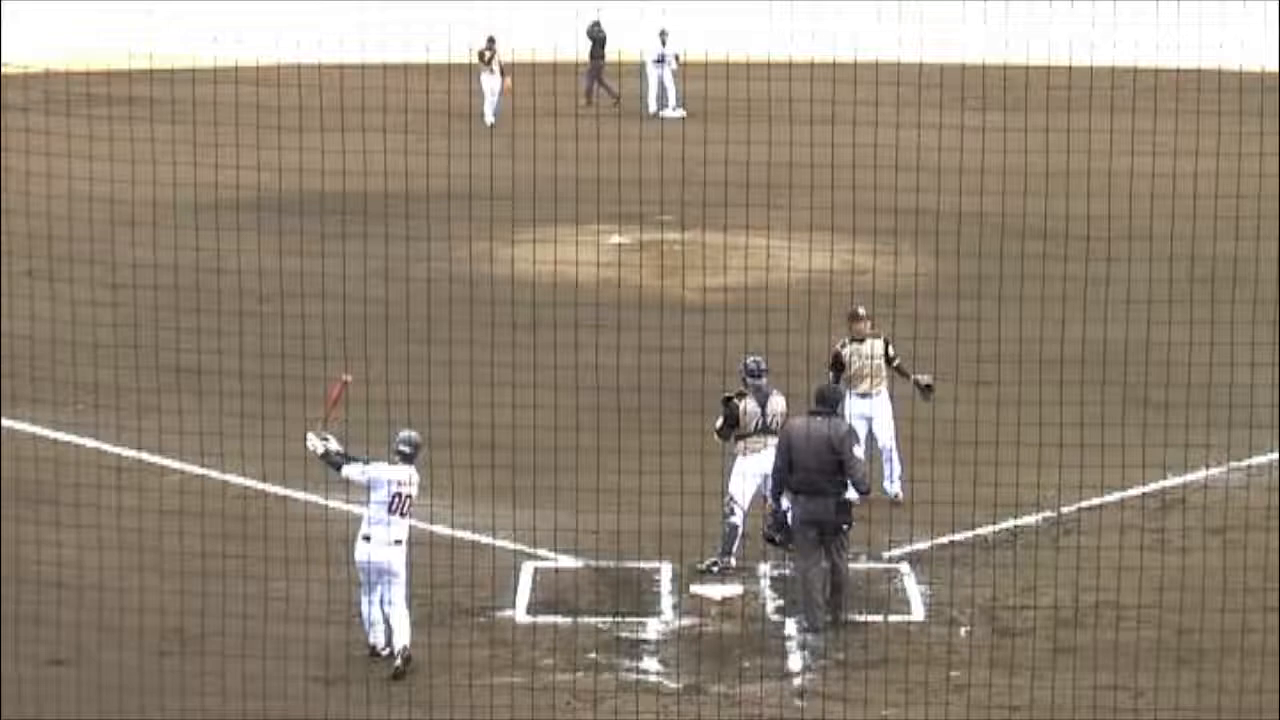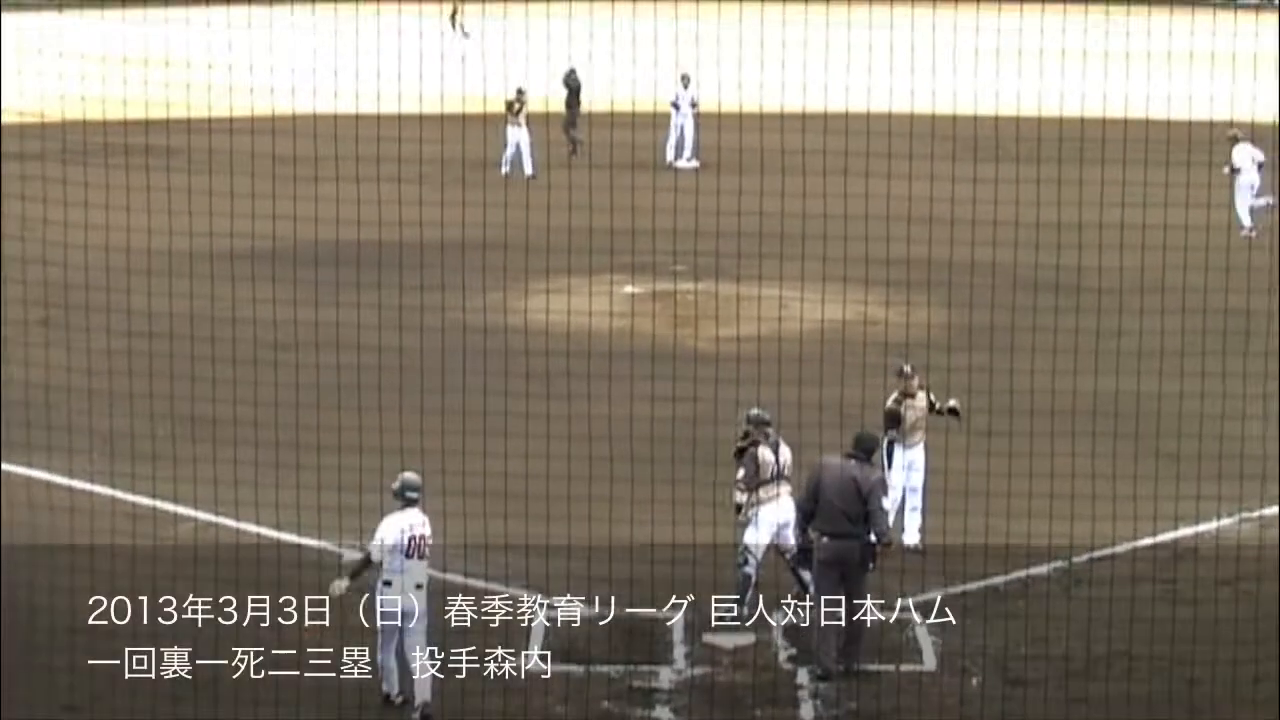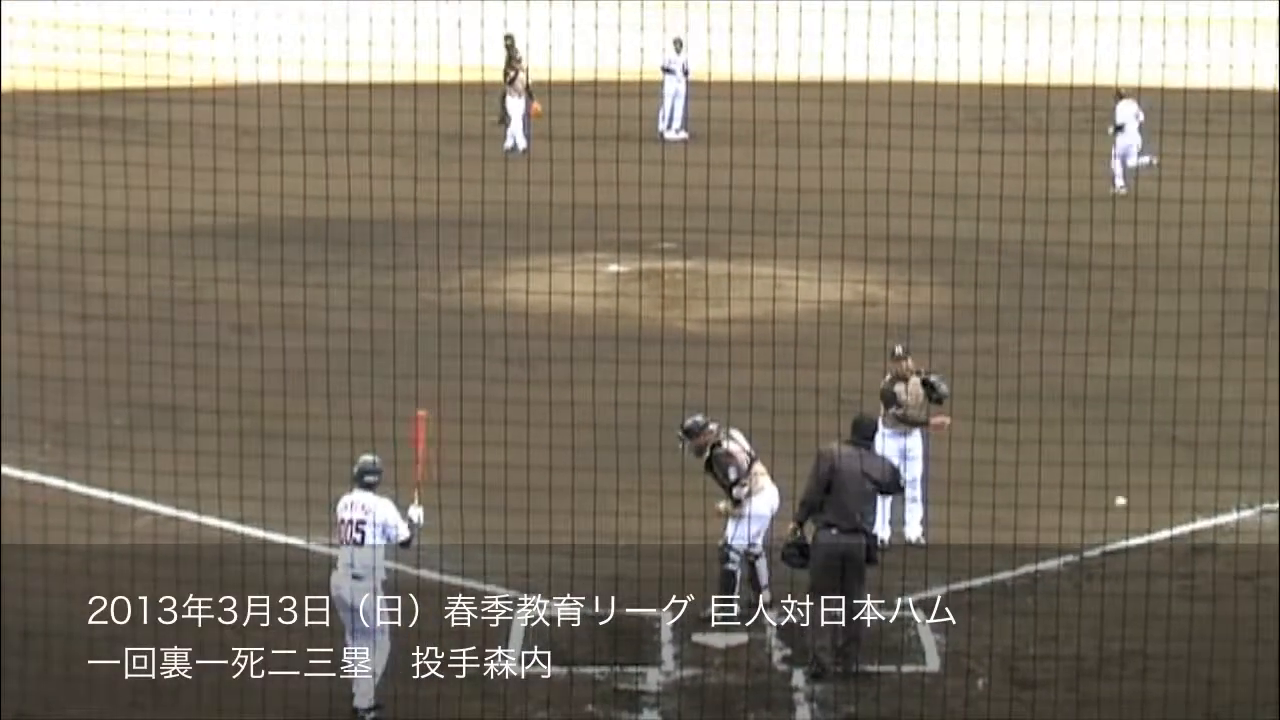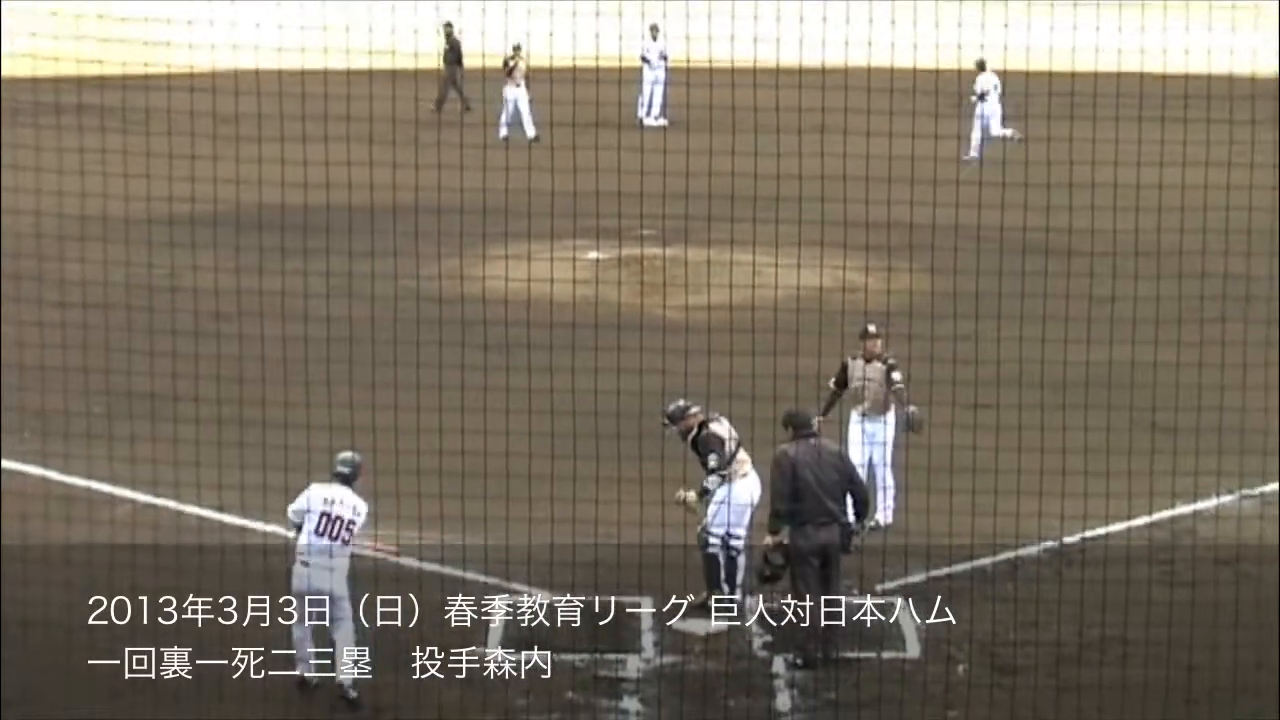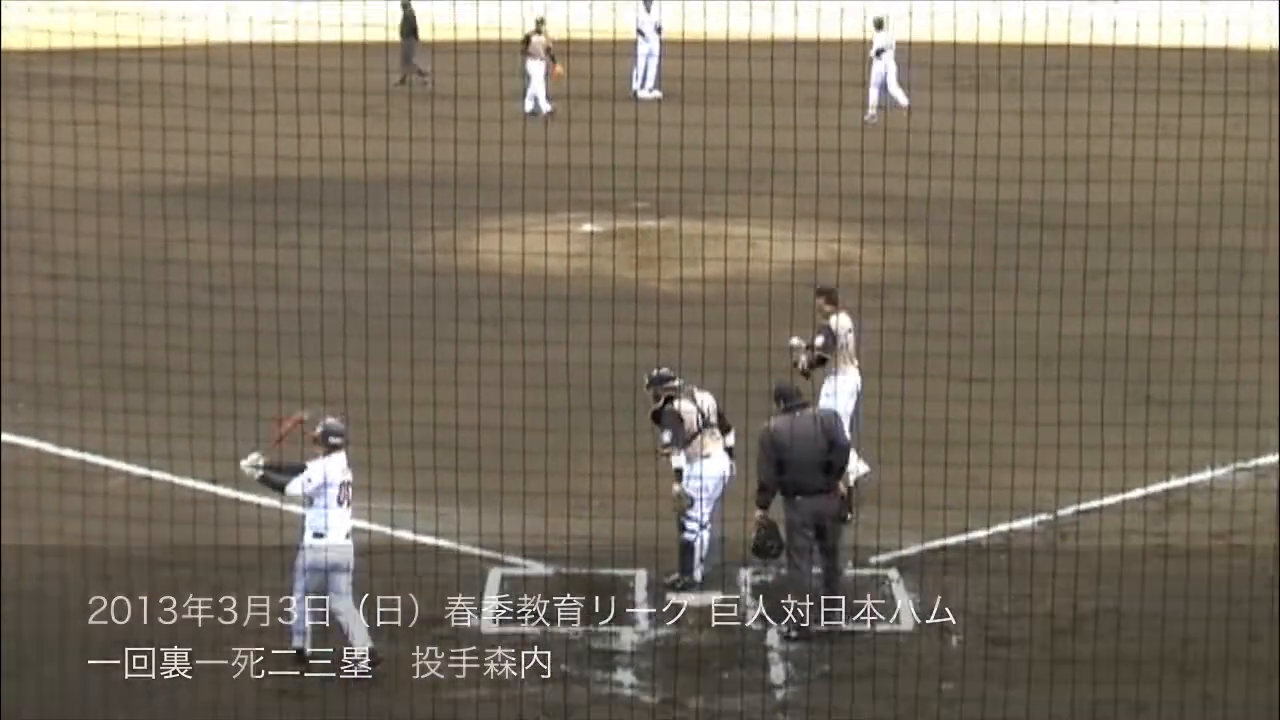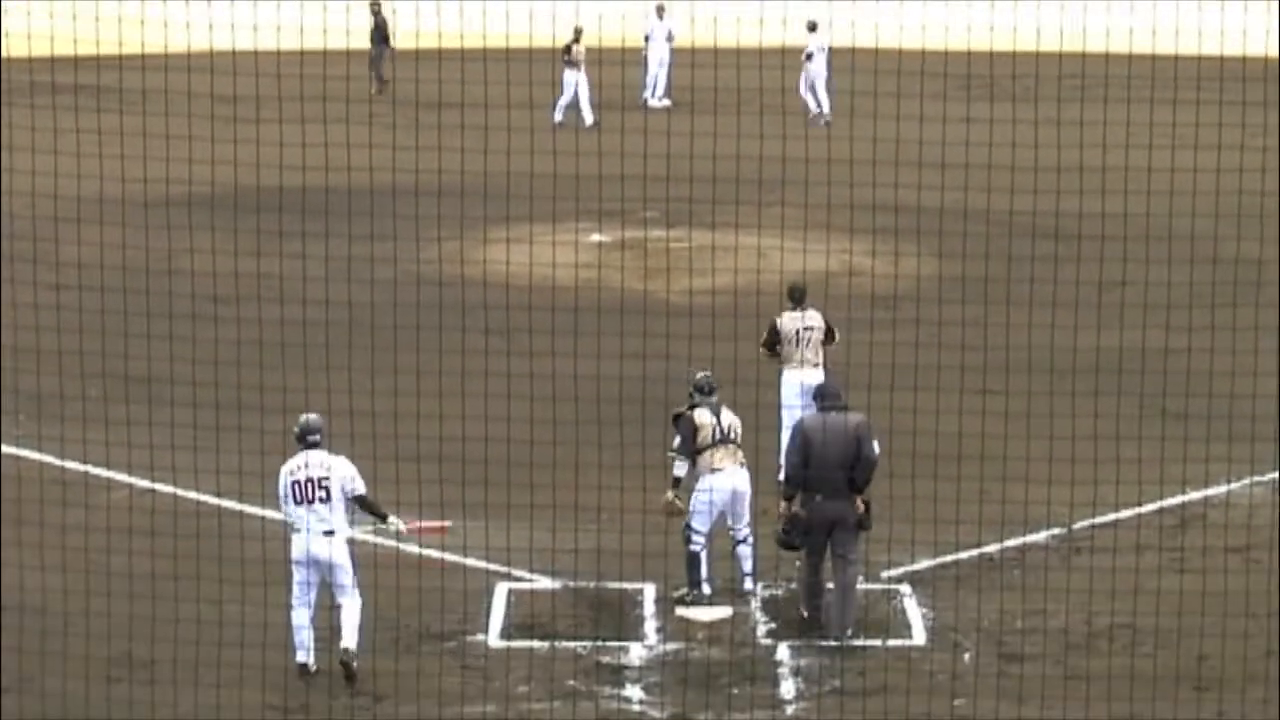
dt=0.7s
person 1, frame 1
left shoulder: (384, 471)
right shoulder: (413, 475)
left elbow: (348, 471)
left wrist: (322, 451)
right wrist: (340, 451)
left hip: (369, 547)
right hip: (396, 549)
left knee: (370, 596)
right knee: (396, 603)
left ankle: (378, 644)
right ankle: (401, 648)
person 1, frame 2
left shoulder: (394, 521)
right shoulder: (423, 520)
left elbow: (374, 555)
left wrist: (347, 579)
left hip: (391, 592)
right hip: (417, 594)
left knee: (387, 645)
right knee: (417, 649)
left ankle: (391, 692)
right ankle: (422, 700)
person 1, frame 3
left shoulder: (343, 502)
right shoulder: (382, 505)
right elbow: (404, 540)
left wrist: (406, 520)
right wrist: (413, 519)
left hip: (341, 580)
right hip: (364, 584)
left knee: (355, 640)
right knee: (377, 645)
left ankle: (363, 696)
person 1, frame 4
left shoulder: (315, 491)
right shoulder: (360, 507)
left elbow: (294, 518)
left hip: (304, 572)
right hip: (335, 576)
left knee: (302, 623)
right knee: (343, 630)
left ankle: (306, 675)
right ankle: (346, 683)
person 1, frame 5
left shoulder: (324, 465)
right shoulder: (340, 460)
left elbow: (294, 489)
right elbow: (299, 470)
left wrist: (259, 474)
right wrist: (263, 463)
left hip: (316, 544)
right hip: (342, 545)
left knee: (301, 598)
right knee: (342, 602)
left ankle: (301, 649)
right ankle: (365, 650)
person 1, frame 6
left shoulder: (287, 469)
right shoulder: (339, 463)
left elbow: (288, 513)
right elbow: (361, 500)
right wrist: (387, 519)
left hip: (301, 542)
right hip: (333, 541)
left knee: (301, 604)
right knee: (349, 599)
left ankle: (304, 661)
right ankle: (348, 650)
person 2, frame 1
left shoulder: (792, 427)
right shoulder: (842, 429)
left elbow: (780, 468)
right elbow: (853, 466)
left wrist: (775, 497)
right wrist: (863, 489)
left hip: (802, 503)
right hip: (834, 505)
left knee: (808, 563)
right knee: (837, 561)
left ankle: (814, 620)
right ankle: (836, 613)
person 2, frame 2
left shoulder: (824, 466)
right shoulder: (873, 477)
left elbow: (806, 503)
right elbow: (877, 513)
left wrist: (803, 528)
right wrist: (883, 539)
left hip: (826, 545)
right hip: (857, 547)
left knee: (826, 606)
right knee: (855, 605)
left ankle: (825, 665)
right ankle: (850, 660)
person 2, frame 3
left shoulder: (830, 454)
right shoulder: (882, 466)
left elbow: (813, 493)
right elbow: (895, 488)
left wrist: (799, 520)
left hip: (828, 537)
right hip: (858, 540)
left knee: (822, 599)
right knee: (853, 601)
left ankle: (821, 662)
right ankle: (847, 660)
person 2, frame 4
left shoulder: (785, 454)
right shoulder: (836, 452)
left elbow: (780, 498)
right elbow: (859, 489)
left wrist: (774, 532)
right wrist: (859, 519)
left hip: (804, 533)
right hip: (834, 531)
left knee: (807, 594)
right knee: (831, 591)
left ankle: (810, 652)
right ankle: (827, 646)
person 2, frame 5
left shoulder: (772, 428)
right shoulder: (827, 416)
left elbow: (768, 474)
right elbow: (843, 447)
left wrist: (763, 506)
right wrist: (835, 479)
left hip: (797, 502)
right hip: (828, 498)
left knee: (799, 562)
right knee: (831, 556)
left ankle: (802, 623)
person 2, frame 6
left shoulder: (805, 424)
right shoulder: (860, 422)
left elbow: (794, 466)
right elbow: (869, 460)
left wrist: (788, 498)
right wrist: (857, 491)
left hip: (814, 502)
right hip: (847, 504)
left knee: (813, 559)
right knee: (845, 564)
left ankle: (811, 613)
right ankle: (842, 626)
person 3, frame 1
left shoulder: (738, 402)
right shoulder: (779, 398)
left elbow: (722, 433)
right elbow: (783, 429)
left wrist: (728, 415)
left hip: (749, 460)
right hip: (773, 456)
left knee: (734, 508)
left ankle: (725, 558)
person 3, frame 2
left shoulder: (753, 452)
right shoulder: (782, 446)
left elbow: (743, 483)
left wrist: (740, 511)
left hip: (764, 510)
right hip: (786, 505)
left knee: (748, 559)
right knee: (792, 551)
left ankle: (741, 609)
right ankle: (810, 589)
person 3, frame 3
left shoulder: (720, 453)
right shoulder: (729, 433)
left elbow: (740, 483)
right elbow: (752, 458)
left wrist: (732, 506)
left hip: (753, 502)
right hip: (768, 493)
left knee: (730, 552)
right knee: (753, 548)
left ankle: (726, 607)
right ankle: (762, 596)
person 3, frame 4
left shoulder: (706, 435)
right shoulder: (714, 422)
left elbow: (718, 471)
left wrist: (698, 495)
left hip: (734, 489)
right hip: (749, 483)
left knee: (709, 536)
right knee: (735, 542)
left ankle: (717, 592)
right ankle: (733, 593)
person 3, frame 5
left shoulder: (670, 410)
right shoulder: (704, 396)
left elbow: (674, 447)
right elbow: (727, 429)
left wrist: (677, 481)
right wrist: (730, 457)
left hip: (699, 467)
right hip: (720, 462)
left knee: (689, 522)
right knee: (703, 519)
left ankle: (689, 576)
right ankle: (697, 566)
person 3, frame 6
left shoulder: (691, 417)
right shoulder: (731, 416)
left elbow: (682, 454)
left wrist: (674, 488)
left hip: (712, 480)
right hip: (739, 476)
left knee: (695, 535)
right knee: (742, 531)
left ankle: (699, 590)
right ankle: (748, 582)
person 4, frame 1
left shoulder: (881, 340)
right shoulder: (842, 349)
left elbow: (895, 362)
right elbow: (833, 380)
left wrist: (914, 378)
left hip: (880, 399)
right hip: (855, 401)
left knee: (888, 444)
right knee: (854, 447)
left ankle: (893, 485)
person 4, frame 2
left shoulder: (923, 391)
right shoulder: (894, 406)
left elbow: (934, 407)
right elbow: (890, 439)
left wrist: (946, 410)
right wrist: (889, 468)
left hip: (917, 448)
right hip: (898, 450)
left knee: (915, 494)
right knee: (894, 493)
left ankle: (911, 538)
person 4, frame 3
left shoulder: (921, 377)
right shoulder: (888, 387)
left elbow: (938, 400)
right elbow: (901, 417)
left wrist: (936, 390)
right wrist: (930, 422)
left hip: (913, 435)
right hip: (889, 434)
left knee: (914, 483)
left ankle: (913, 532)
right ankle: (881, 533)
person 4, frame 4
left shoulder: (889, 364)
right shoulder: (850, 363)
left elbow: (898, 388)
right elbow: (836, 390)
left wrist: (908, 408)
right wrist: (822, 415)
left hip: (883, 420)
right hip: (858, 419)
left knee: (881, 467)
right knee: (857, 466)
left ankle: (884, 514)
person 4, frame 5
left shoulder: (827, 324)
right shoulder: (844, 318)
left elbow: (822, 355)
left wrist: (804, 364)
right wrist: (806, 346)
left hip: (837, 380)
right hip: (852, 378)
right knee: (841, 428)
left ankle: (857, 466)
person 4, frame 6
left shoulder: (781, 321)
right shoulder: (818, 317)
left elbow: (765, 348)
right elbow: (833, 338)
left hip: (792, 376)
right hip: (816, 373)
left knee: (790, 424)
